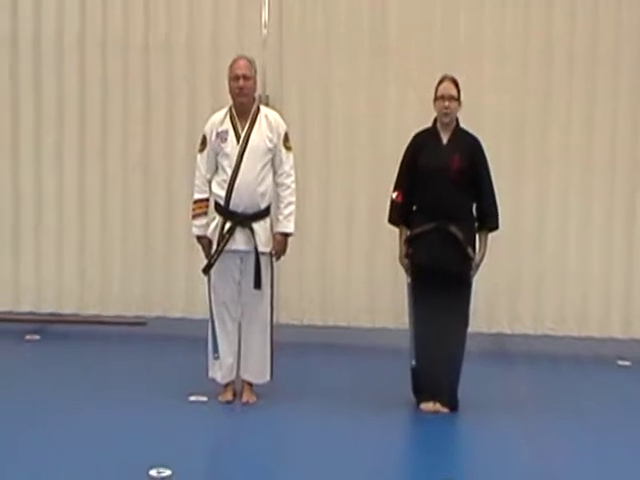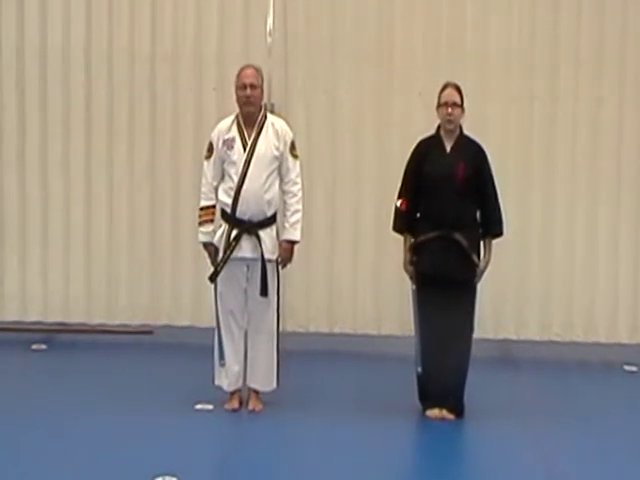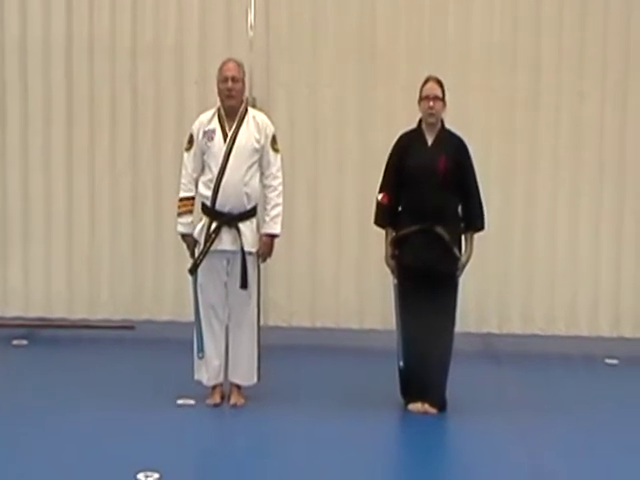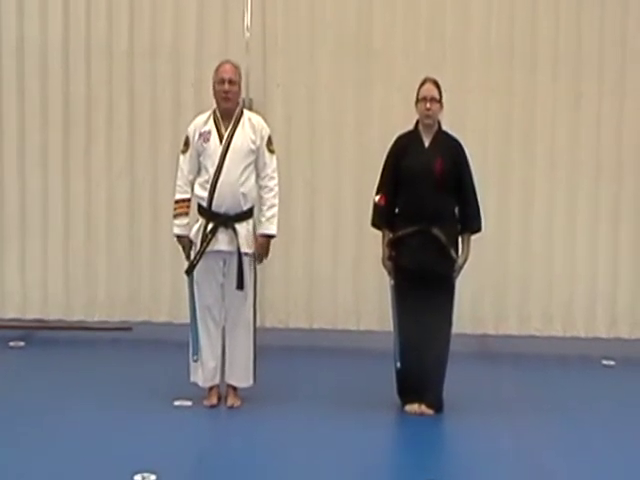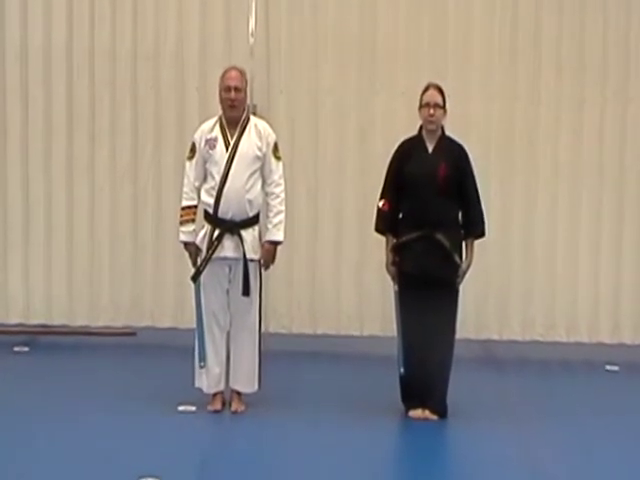
dt=1s
person 1, frame 1
left shoulder: (273, 123)
right shoulder: (215, 124)
left elbow: (286, 179)
right elbow: (202, 180)
left wrist: (283, 229)
right wrist: (201, 229)
left hip: (259, 229)
right hip: (223, 228)
left knee: (256, 307)
right knee: (223, 306)
left ankle: (249, 380)
right ankle: (227, 379)
person 1, frame 2
left shoulder: (280, 131)
right shoulder: (222, 132)
left elbow: (292, 187)
right elbow: (208, 187)
left wrist: (289, 236)
right wrist: (207, 236)
left hip: (266, 236)
right hip: (229, 236)
left knee: (262, 315)
right knee: (229, 314)
left ankle: (255, 389)
right ankle: (233, 387)
person 1, frame 3
left shoulder: (261, 124)
right shoulder: (202, 125)
left elbow: (273, 181)
right elbow: (188, 179)
left wrist: (270, 230)
right wrist: (186, 227)
left hip: (246, 229)
right hip: (210, 228)
left knee: (243, 309)
right knee: (211, 307)
left ankle: (237, 383)
right ankle: (214, 382)
person 1, frame 4
left shoulder: (257, 127)
right shoulder: (198, 127)
left elbow: (269, 182)
right elbow: (184, 181)
left wrist: (266, 231)
right wrist: (181, 229)
left hip: (242, 231)
right hip: (206, 230)
left knee: (240, 310)
right knee: (207, 309)
left ankle: (234, 385)
right ankle: (211, 383)
person 1, frame 5
left shoulder: (263, 133)
right shoulder: (205, 134)
left elbow: (275, 189)
right elbow: (190, 188)
left wrist: (272, 237)
right wrist: (188, 235)
left hip: (248, 237)
right hip: (212, 236)
left knee: (244, 316)
right knee: (212, 315)
left ankle: (239, 390)
right ankle: (215, 389)
person 2, frame 1
left shoulder: (470, 145)
right shoulder: (420, 143)
left elbow: (484, 195)
right elbow: (403, 192)
left wrist: (482, 243)
right wrist: (403, 240)
left hip: (459, 240)
right hip: (424, 239)
left knee: (453, 318)
right knee: (425, 316)
left ankle: (445, 393)
right ankle: (426, 391)
person 2, frame 2
left shoulder: (474, 152)
right shoulder: (423, 150)
left elbow: (488, 202)
right elbow: (407, 200)
left wrist: (487, 249)
right wrist: (407, 247)
left hip: (463, 247)
right hip: (428, 246)
left knee: (458, 325)
right knee: (430, 324)
left ankle: (451, 399)
right ankle: (432, 398)
person 2, frame 3
left shoulder: (456, 146)
right shoulder: (405, 144)
left elbow: (469, 196)
right elbow: (389, 193)
left wrist: (468, 242)
right wrist: (389, 240)
left hip: (445, 241)
right hip: (410, 240)
left knee: (440, 319)
right knee: (411, 317)
left ankle: (434, 394)
right ankle: (414, 392)
person 2, frame 4
left shoulder: (452, 148)
right shoulder: (402, 145)
left elbow: (466, 197)
right elbow: (386, 195)
left wrist: (465, 245)
right wrist: (386, 242)
left hip: (442, 242)
right hip: (407, 241)
left knee: (437, 321)
right knee: (408, 319)
left ankle: (431, 395)
right ankle: (411, 393)
person 2, frame 5
left shoulder: (456, 153)
right shoulder: (405, 151)
left elbow: (470, 203)
right elbow: (390, 200)
left wrist: (469, 250)
right wrist: (389, 248)
left hip: (445, 248)
right hip: (410, 247)
left knee: (441, 326)
right knee: (412, 324)
left ankle: (435, 401)
right ankle: (414, 399)
